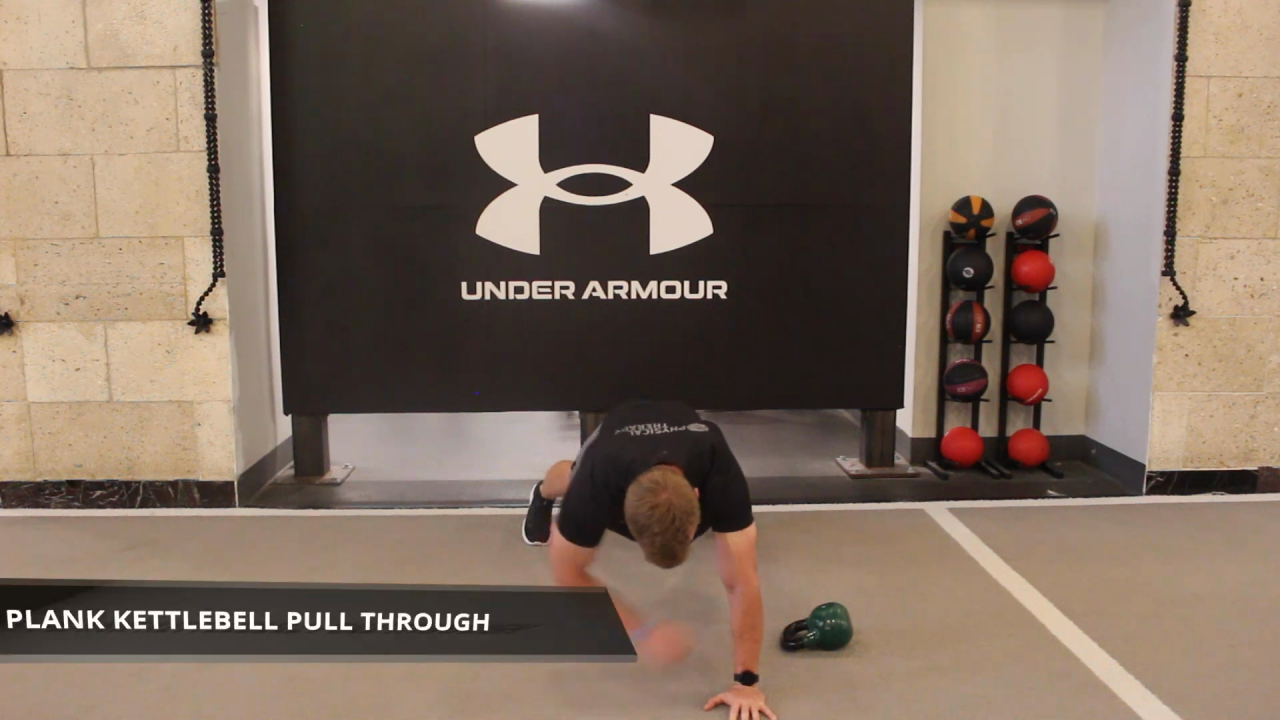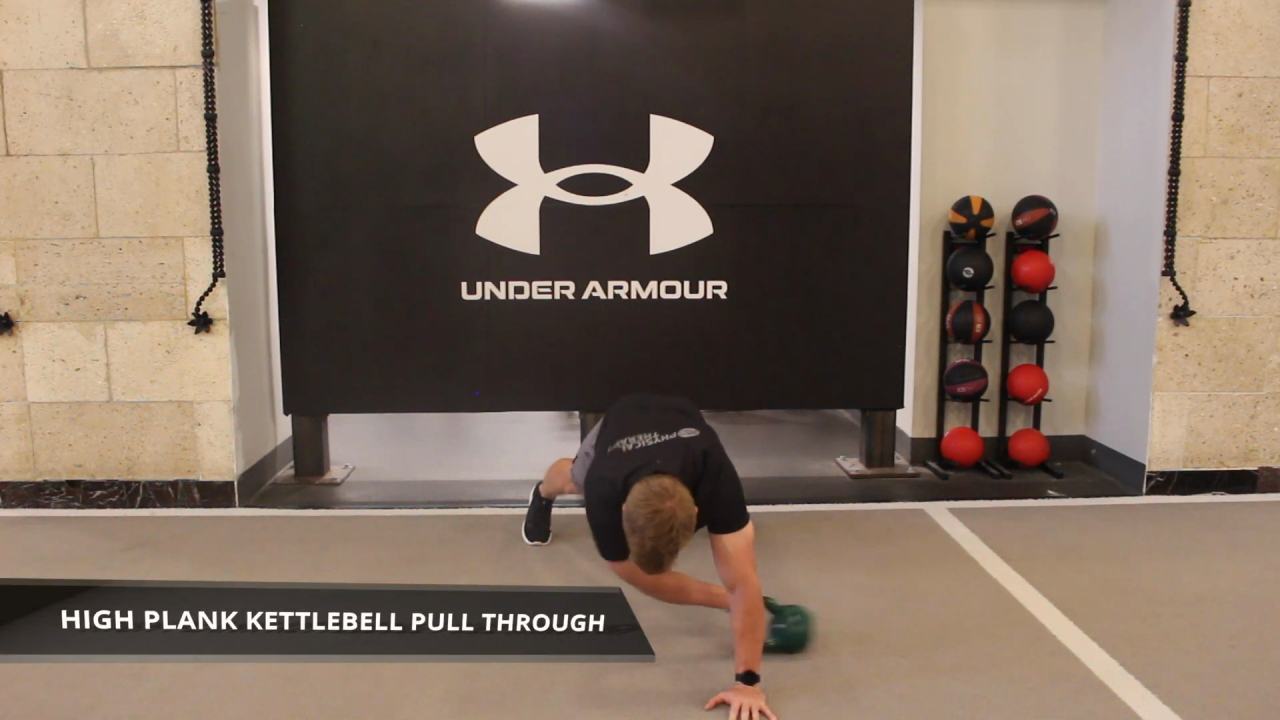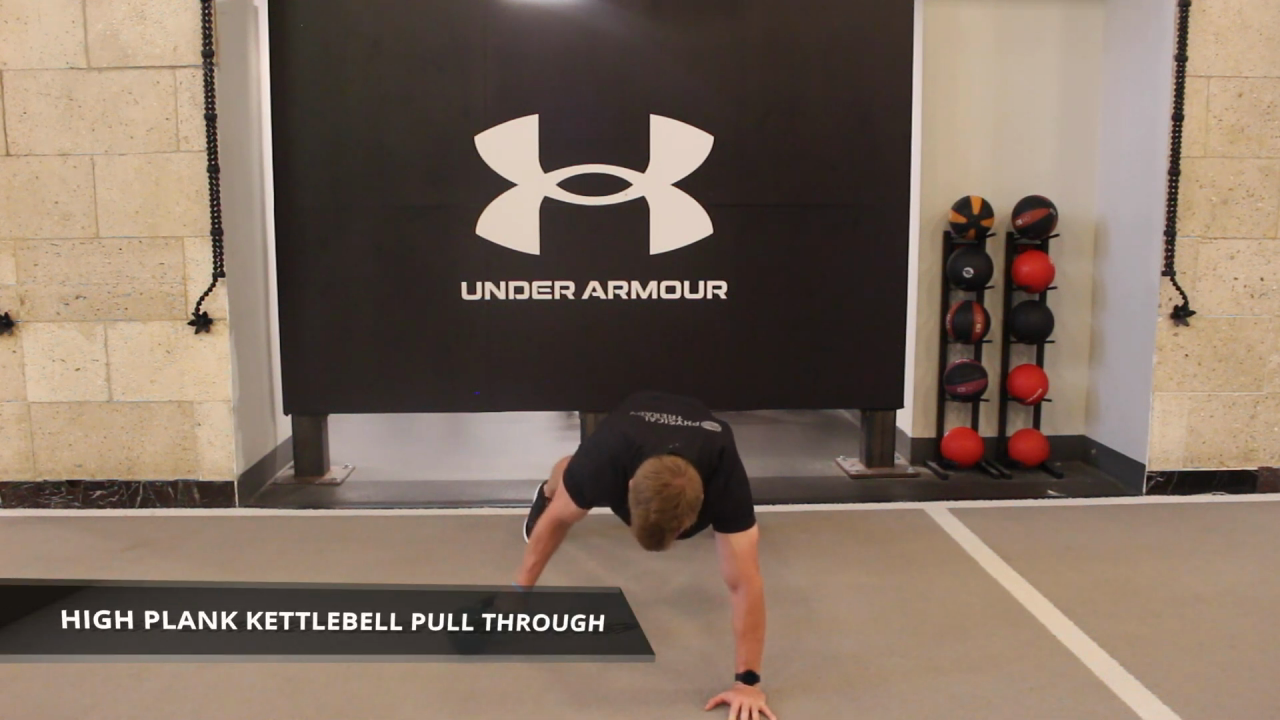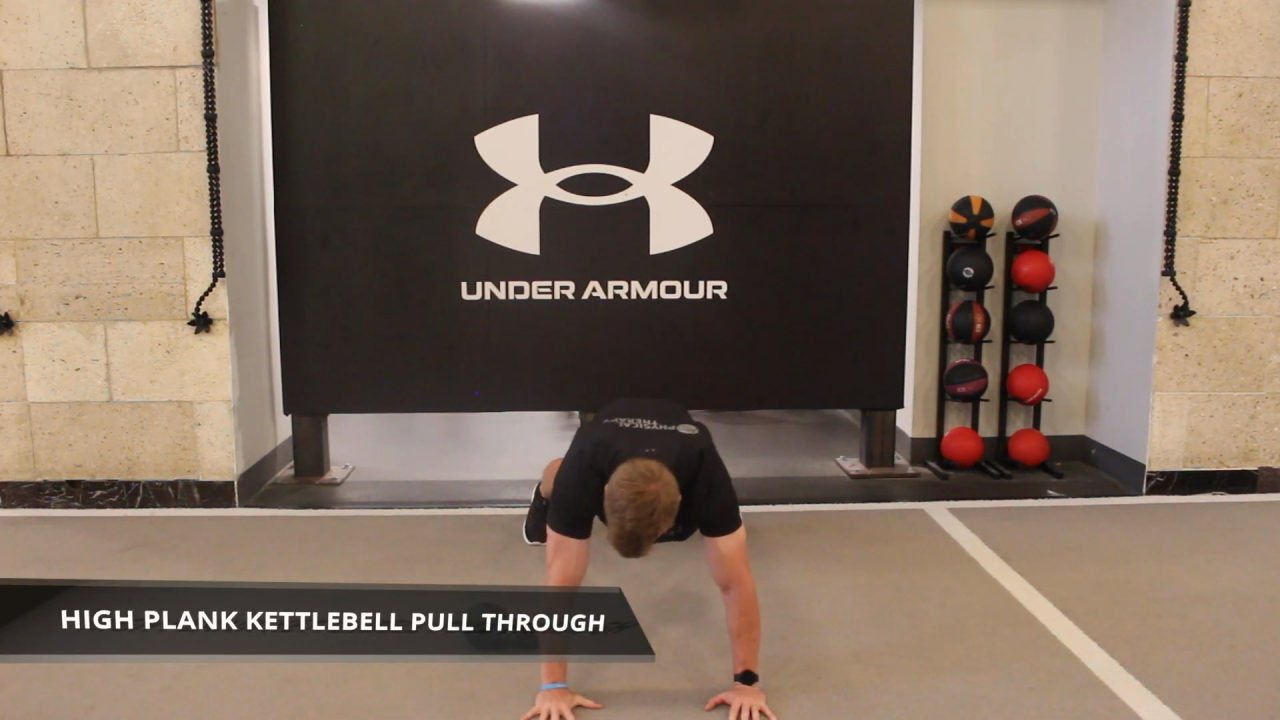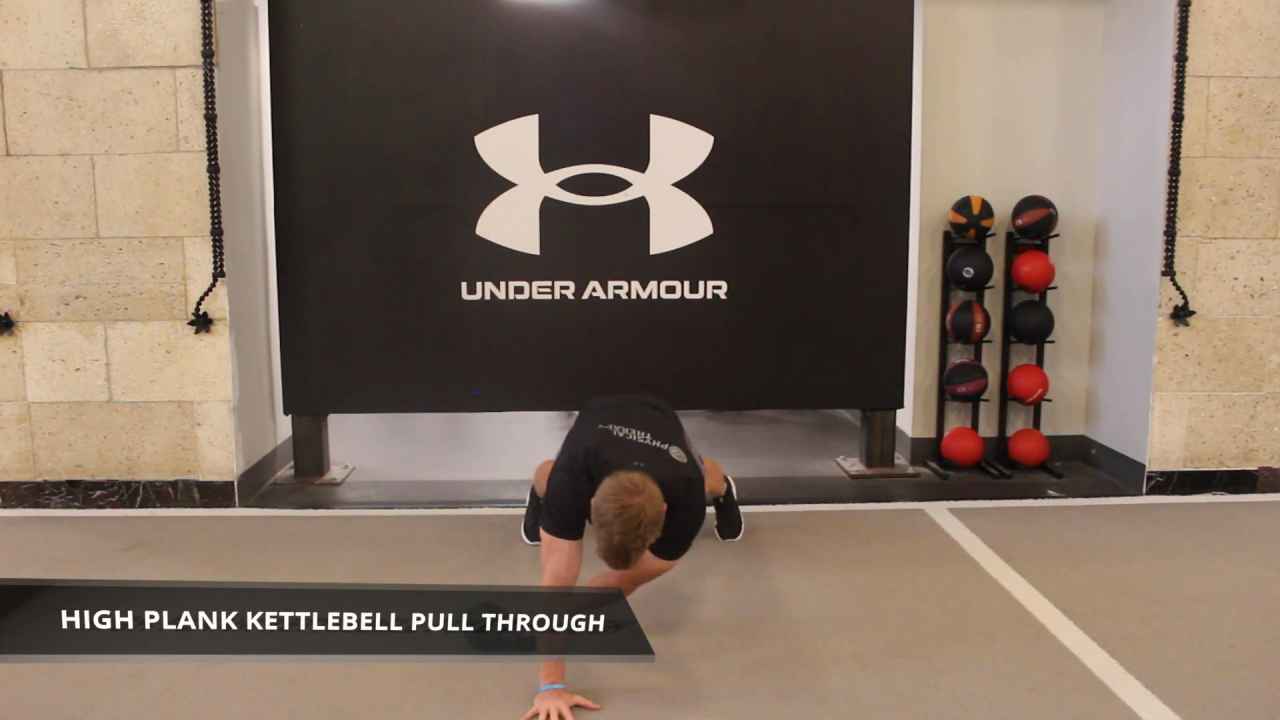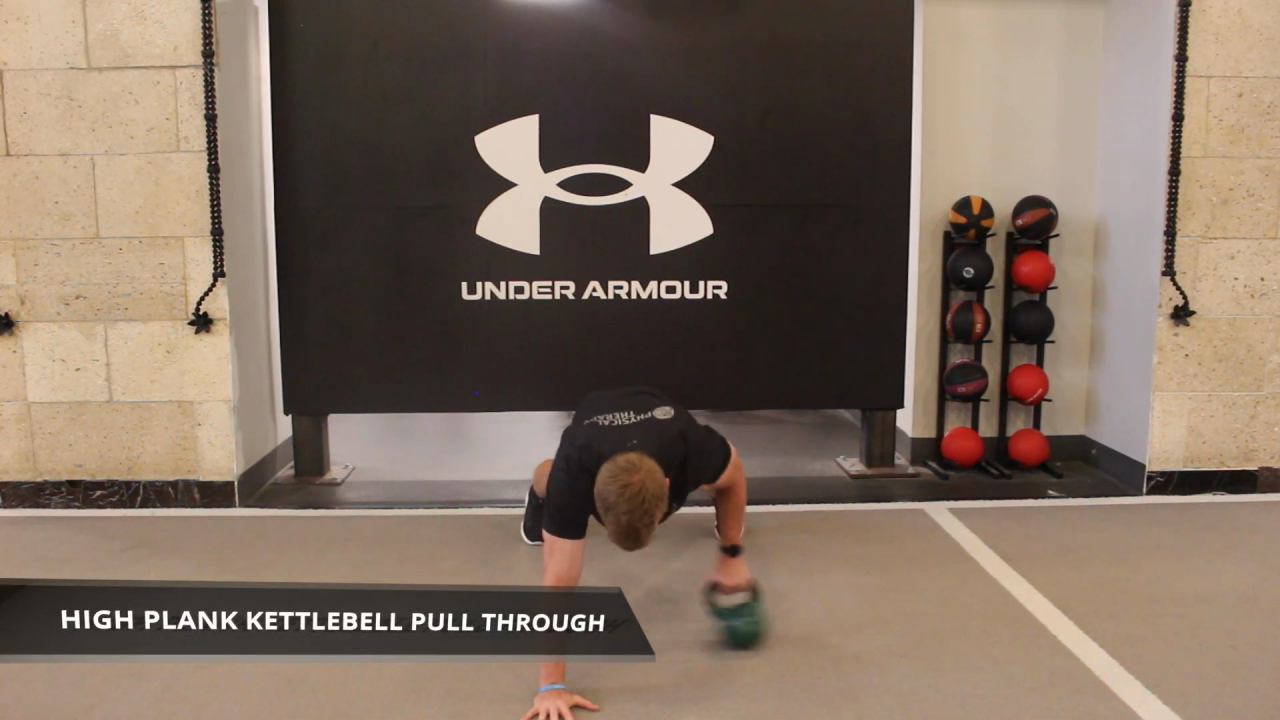
dt=0.7s
person 1, frame 1
left shoulder: (719, 474)
right shoulder: (600, 482)
left elbow: (741, 582)
right elbow: (567, 574)
left wrist: (746, 681)
right wrist: (640, 631)
left hip: (685, 444)
right ankle: (543, 493)
person 1, frame 2
left shoulder: (715, 479)
right shoulder: (604, 495)
left elbow: (741, 582)
right elbow: (647, 581)
left wrist: (747, 681)
right wrist: (728, 601)
left hip: (681, 421)
right hip: (618, 422)
right knee: (572, 481)
right ankle: (543, 494)
person 1, frame 3
left shoulder: (724, 477)
right shoulder: (604, 459)
left elbow: (744, 582)
right elbow: (559, 519)
left wrist: (747, 680)
right wrist: (522, 589)
left hip: (700, 448)
right hip: (629, 437)
right knee: (571, 476)
right ankle: (547, 491)
person 1, frame 4
left shoulder: (704, 476)
right shoulder: (582, 472)
left elbow: (735, 582)
right elbow: (562, 580)
left wrist: (746, 680)
right wrist: (553, 685)
left hip: (678, 446)
right hip: (608, 441)
right ankle: (545, 493)
person 1, frame 5
left shoulder: (685, 496)
right shoulder: (572, 479)
left elbow: (628, 579)
right elbow: (557, 579)
right wrist: (550, 685)
right hip: (599, 419)
left ankle: (722, 489)
right ankle: (541, 493)
person 1, frame 6
left shoulder: (690, 446)
right shoulder: (573, 475)
left elbow: (733, 476)
right elbow: (560, 580)
left wrist: (731, 555)
right wrist: (550, 685)
left hip: (659, 431)
right hip: (592, 427)
right ankle: (540, 491)
